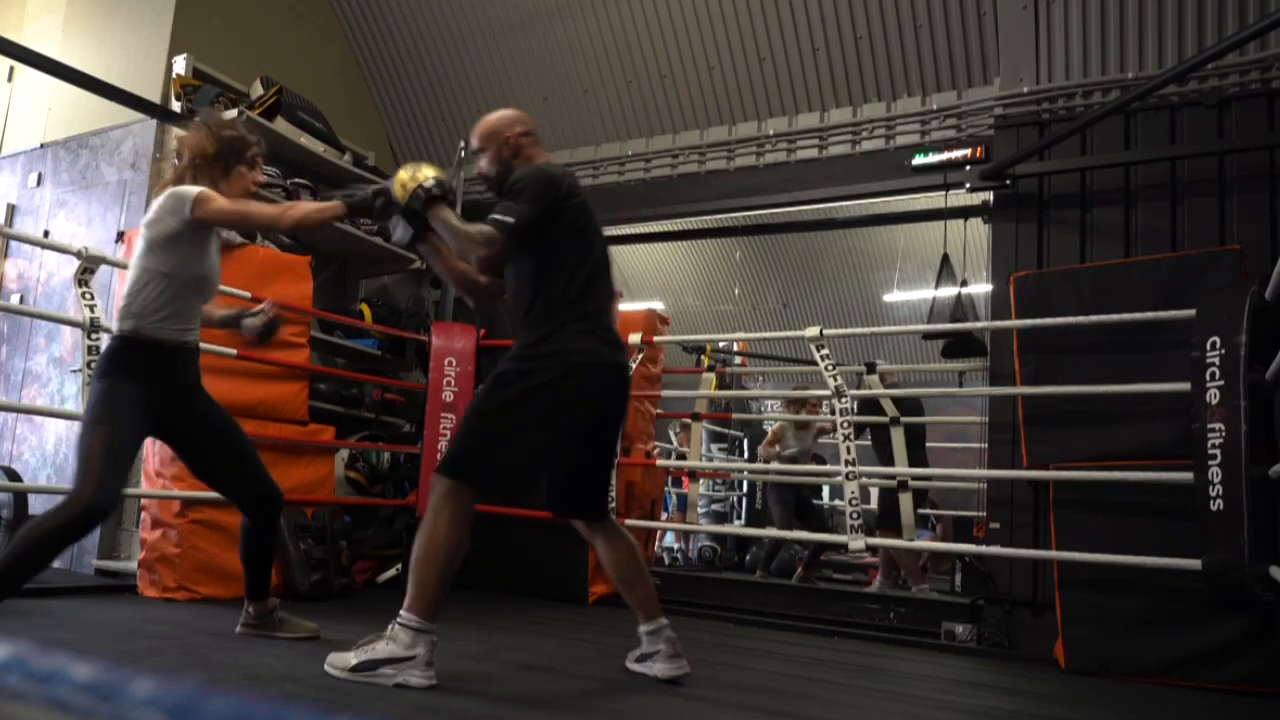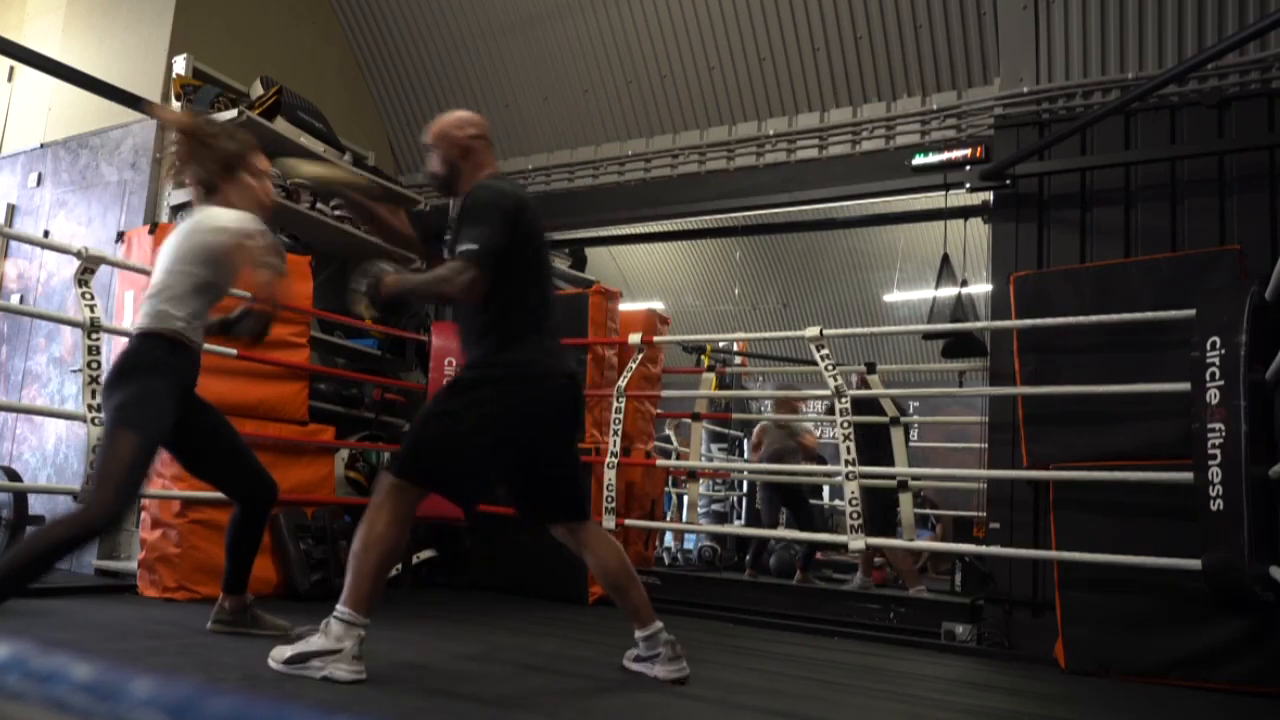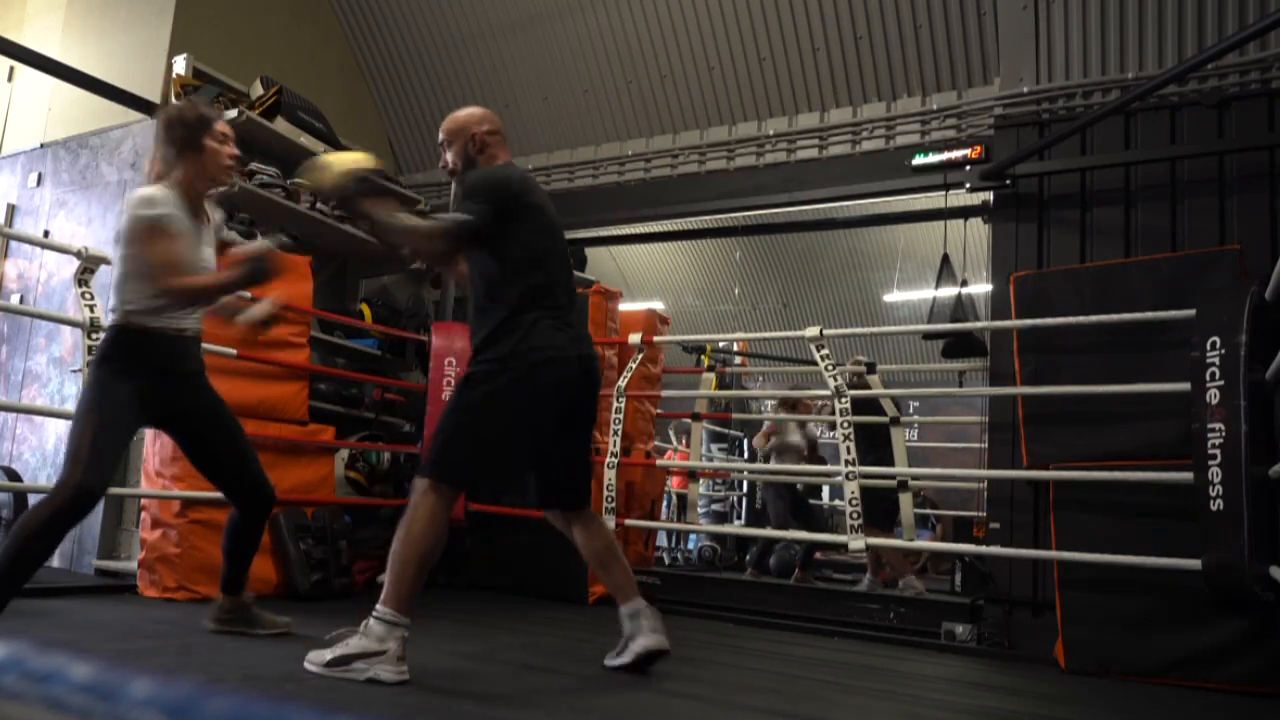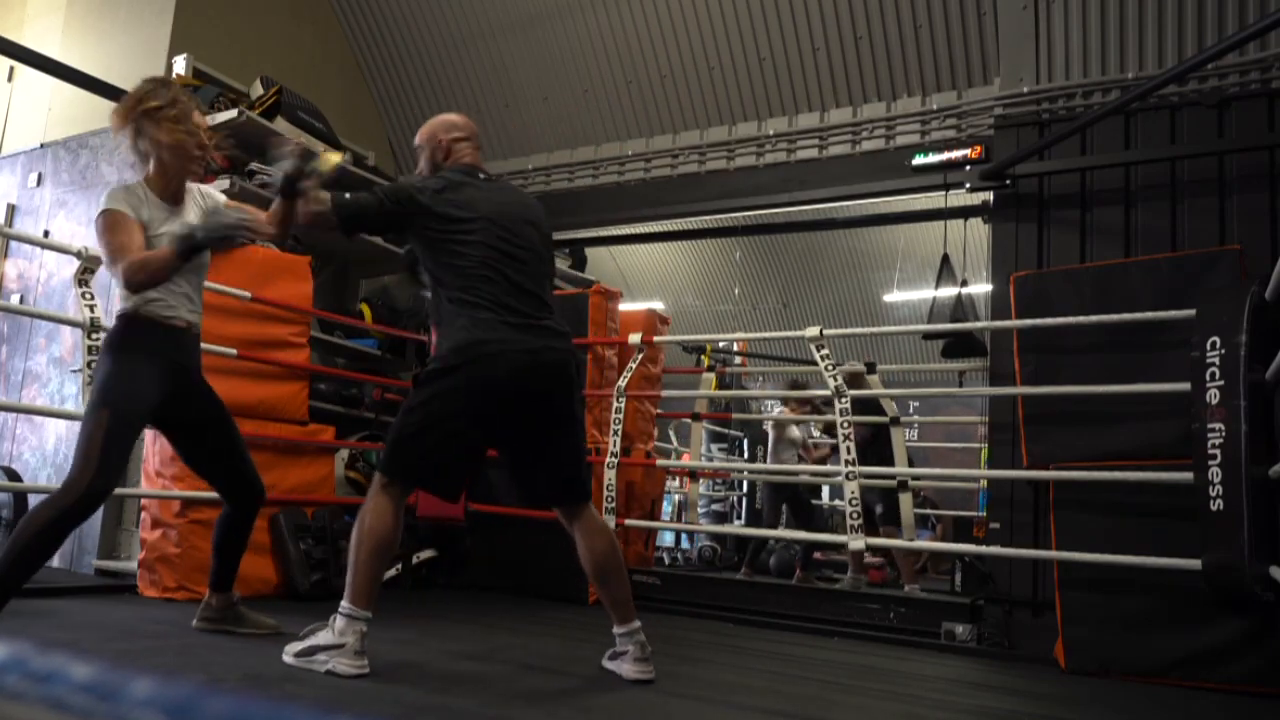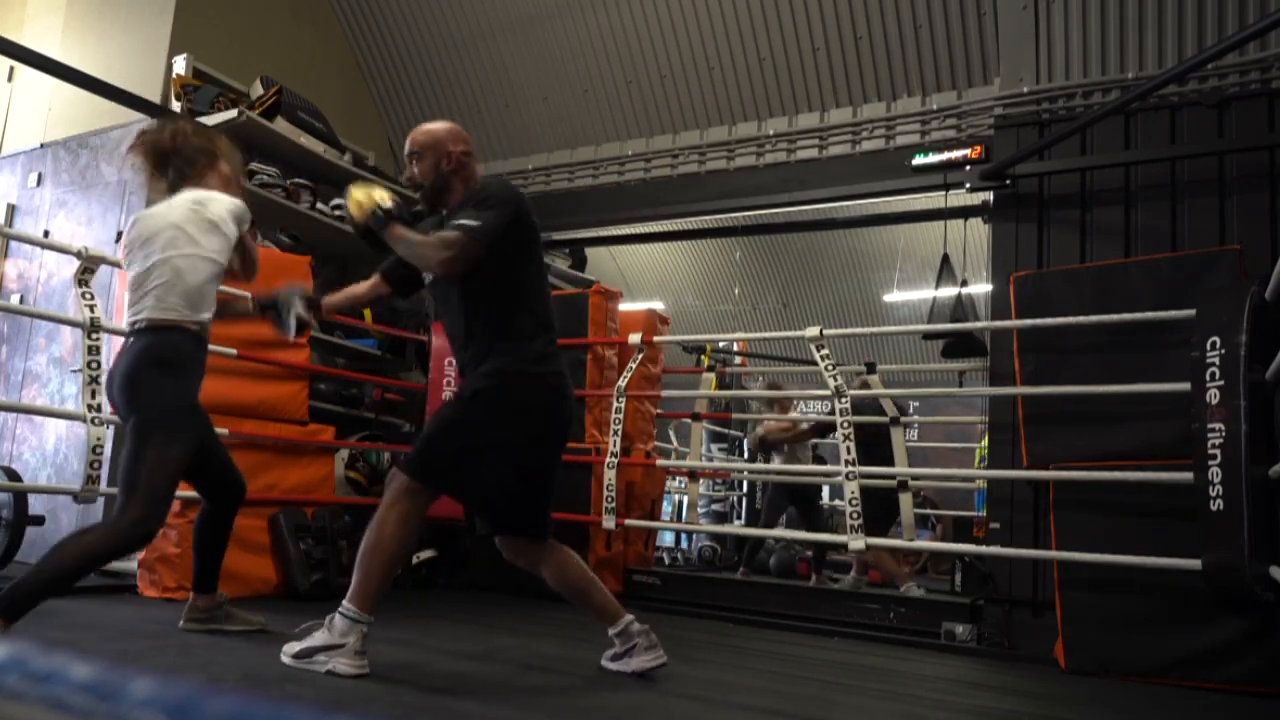
dt=1s
person 1, frame 1
left shoulder: (540, 179)
right shoulder: (551, 202)
left elbow: (484, 251)
right elbow: (483, 289)
left wrist: (433, 208)
right wrist: (425, 234)
left hip: (552, 364)
right hip: (603, 370)
left knee: (453, 488)
right knee: (591, 516)
left ankle: (408, 645)
right ankle: (661, 644)
person 1, frame 2
left shoulder: (488, 198)
right shoulder: (499, 202)
left elbow: (463, 283)
right elbow: (418, 241)
left wrist: (397, 285)
right wrist: (366, 204)
left hip: (503, 376)
right hip: (551, 381)
left knee: (396, 489)
right knee: (571, 522)
left ankle: (341, 640)
right ankle: (657, 645)
person 1, frame 3
left shoulder: (493, 184)
right shoulder: (515, 194)
left elbow: (433, 242)
right elbow: (465, 266)
left wrist: (365, 203)
right wrist: (381, 217)
left hip: (520, 363)
right hip: (571, 365)
left knee: (434, 489)
right knee: (570, 508)
left ankle: (382, 641)
right ankle: (641, 624)
person 1, frame 4
left shoulder: (418, 195)
right shoulder: (528, 207)
left elbow: (316, 212)
left hip: (476, 362)
right hip: (551, 363)
left knee: (389, 487)
right knee: (575, 507)
left ankle: (347, 636)
right ankle: (631, 645)
person 1, frame 5
left shoulder: (496, 197)
right shoulder: (437, 227)
left elbow: (445, 259)
right elbow: (376, 287)
left wrist: (389, 228)
left hip: (514, 387)
right hip: (533, 396)
left knee: (407, 489)
right knee: (523, 542)
left ankle: (345, 637)
right ankle: (631, 637)
person 2, frame 1
left shoulder: (205, 221)
right shoulder: (183, 201)
right elbow: (279, 218)
left wrist: (244, 319)
right wrist: (353, 202)
left hip: (180, 380)
right hip: (130, 373)
left knee: (266, 499)
right knee: (91, 503)
left ankle: (259, 609)
person 2, frame 2
left shoulder: (196, 227)
right shoulder: (238, 226)
right elbow: (266, 303)
left wrist: (229, 323)
right wrist: (272, 267)
left hip: (173, 381)
right hip: (149, 376)
left knee: (259, 491)
right knee: (103, 511)
left ankle: (234, 604)
person 2, frame 3
left shoulder: (209, 215)
right shoulder: (151, 204)
right elbow: (172, 287)
right wrist: (248, 272)
left hip: (181, 372)
right hip: (129, 365)
left knee: (257, 495)
right knee: (78, 492)
left ankle: (232, 603)
person 2, frame 4
left shoulder: (201, 198)
right shoulder: (122, 201)
left elbow: (269, 225)
right elbow: (135, 273)
right wrist: (193, 238)
left hip: (184, 365)
right hip: (136, 355)
left knee: (247, 492)
right knee: (87, 488)
left ankle: (219, 602)
person 2, frame 5
left shoulder: (140, 226)
right shoulder: (223, 205)
right elbow: (248, 267)
left wrist: (257, 307)
left hip: (145, 367)
right hip: (167, 369)
left knee: (227, 490)
right knee: (136, 525)
left ankle: (204, 603)
person 3, frame 1
left shoulder: (875, 398)
right shoulder: (912, 398)
left elbow: (854, 430)
left knee: (891, 532)
right knee: (889, 530)
left ankle: (921, 589)
right ankle: (882, 584)
person 3, frame 2
left shoulder: (859, 401)
right shoulder: (891, 403)
left knee: (884, 536)
right knee: (869, 528)
left ankle: (918, 590)
right ankle: (864, 578)
person 3, frame 3
left shoulder: (853, 393)
right hip: (891, 469)
left knee: (874, 529)
right knee: (876, 528)
left ankle: (909, 582)
right ankle: (872, 582)
person 3, frame 4
left shoulder: (864, 401)
right shoulder: (861, 401)
left elbow: (860, 436)
left knee: (889, 531)
left ankle: (912, 587)
right ankle: (854, 578)
person 3, frame 5
left shoulder: (850, 406)
right shoulder: (894, 407)
left elbow: (809, 433)
right knee: (864, 532)
left ankle: (910, 588)
right ankle: (857, 578)
person 4, frame 1
left shoulder: (815, 428)
right shoulder: (783, 427)
left elbow: (835, 427)
right elbow: (762, 451)
right wrist: (782, 455)
left hip: (798, 488)
right hip: (779, 486)
left knee: (823, 532)
right knee: (784, 530)
left ankle: (804, 574)
right ankle: (761, 574)
person 4, frame 2
left shoulder: (802, 429)
right shoulder: (765, 427)
left elbow: (812, 454)
right elbow: (752, 454)
left wrist: (792, 433)
right wrist: (763, 456)
left hip: (793, 486)
right hip: (771, 484)
left knee: (812, 531)
right knee: (768, 526)
left ankle: (803, 574)
right ankle: (750, 573)
person 4, frame 3
left shoulder: (808, 429)
right shoulder: (782, 420)
left elbow: (810, 459)
right elbow: (758, 439)
left wrist: (812, 445)
right wrist: (767, 448)
left hip: (791, 485)
right hip: (774, 483)
left knee: (816, 528)
right knee: (780, 526)
left ankle: (801, 573)
right ankle: (753, 571)
person 4, frame 4
left shoulder: (799, 428)
right shoulder: (780, 414)
left elbow: (811, 457)
right elbow: (792, 417)
left wrist: (831, 450)
right wrist: (811, 409)
left hip: (793, 482)
right hip: (775, 478)
left knee: (812, 527)
right knee: (769, 525)
left ankle: (803, 573)
right ankle: (746, 570)
person 4, frame 5
right shoulder: (767, 426)
left elbow: (790, 425)
right elbow: (755, 443)
left wrist: (765, 433)
left hip: (804, 482)
right hip: (781, 482)
left knee: (819, 531)
right knee: (765, 526)
left ankle: (818, 576)
right ankle: (744, 570)
